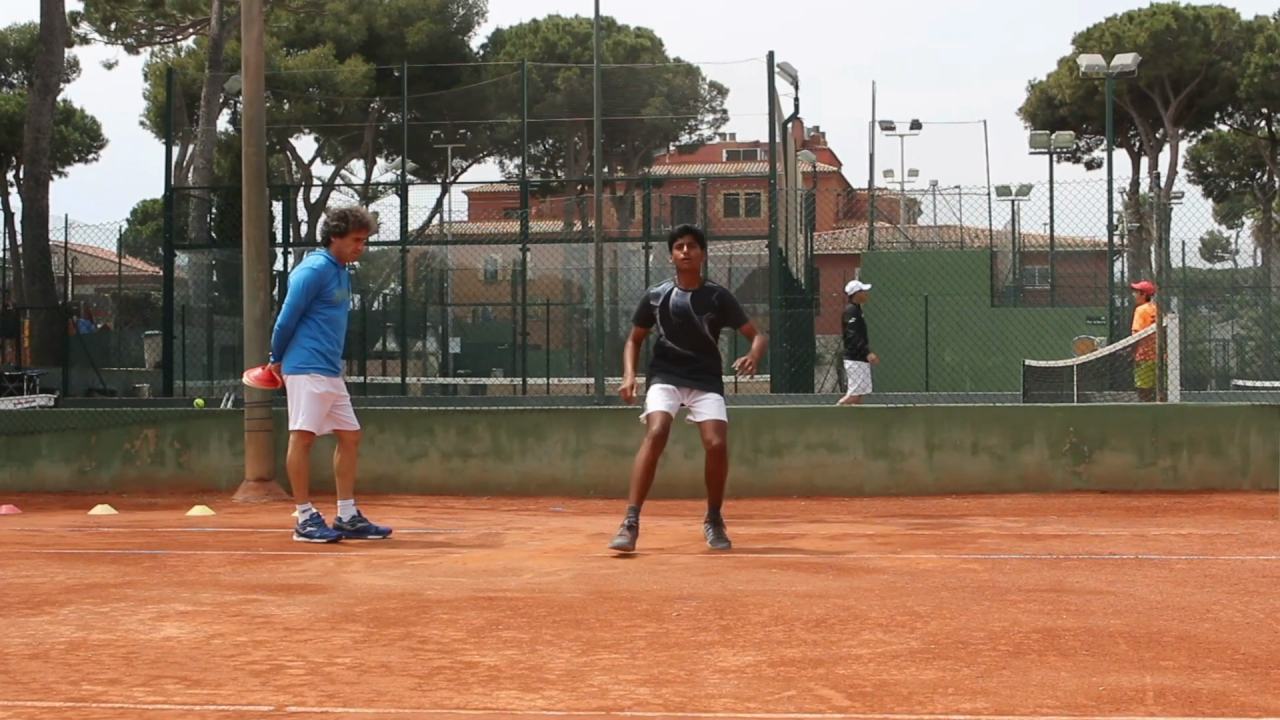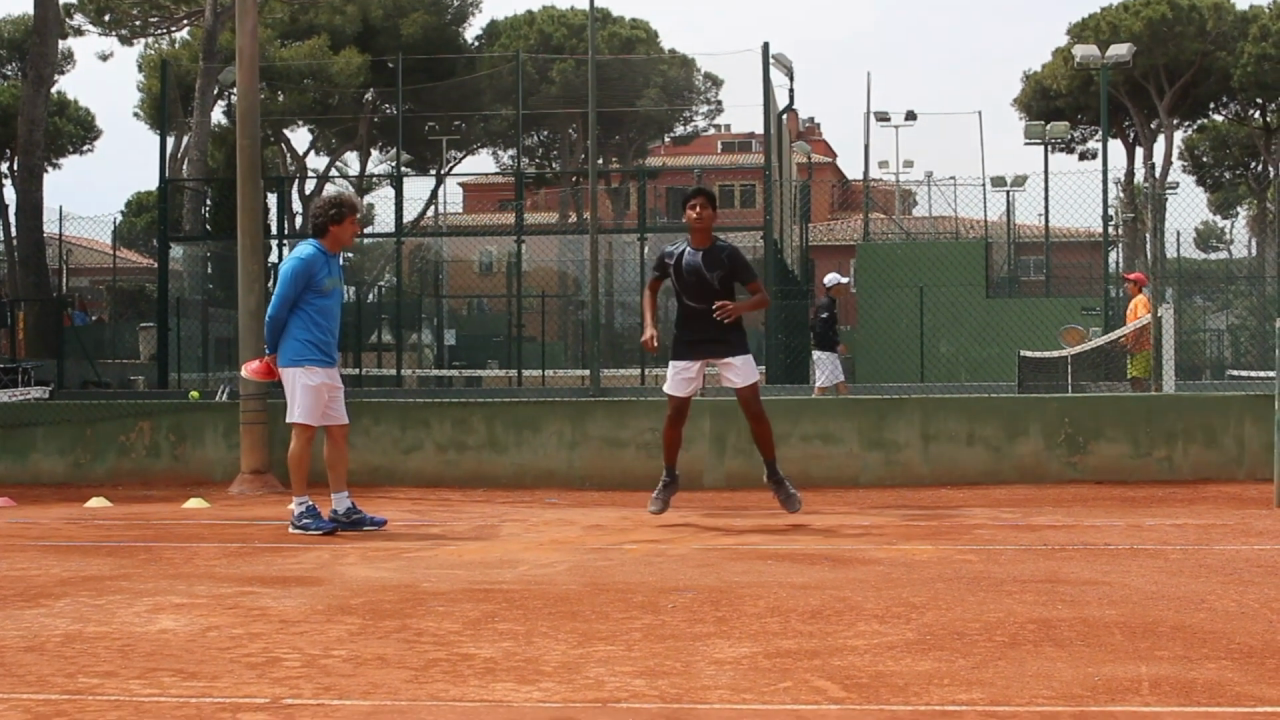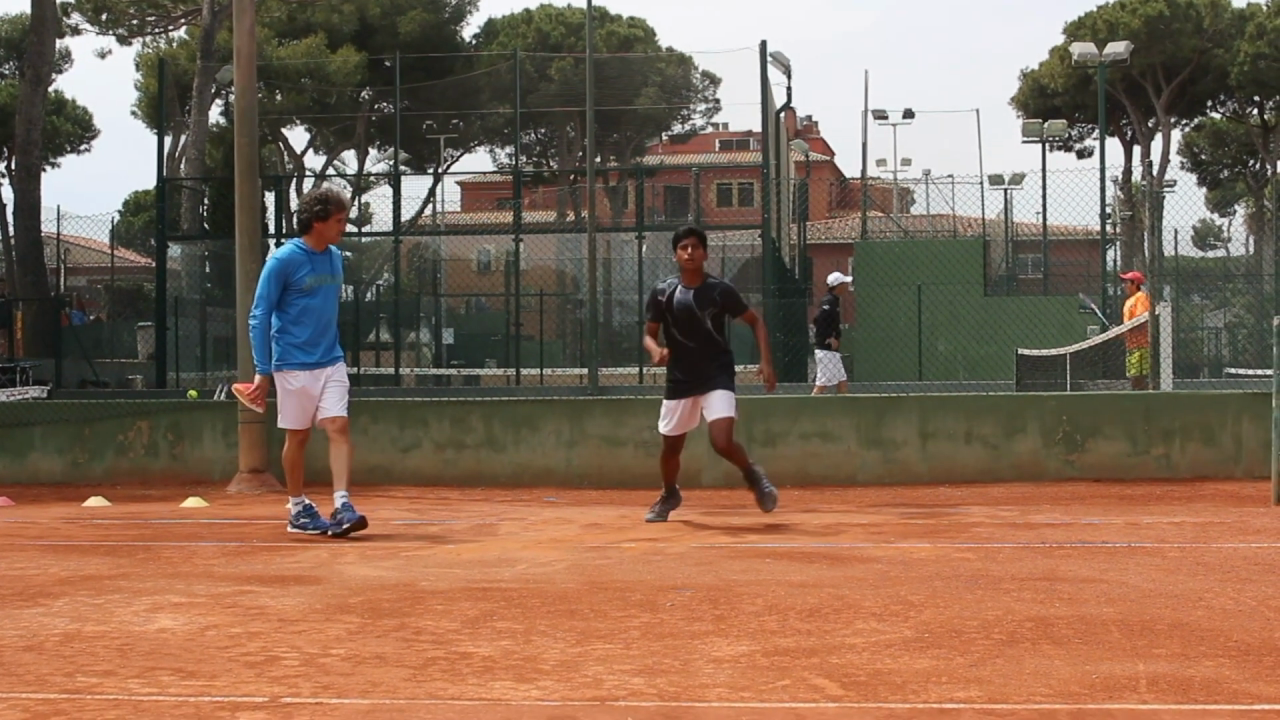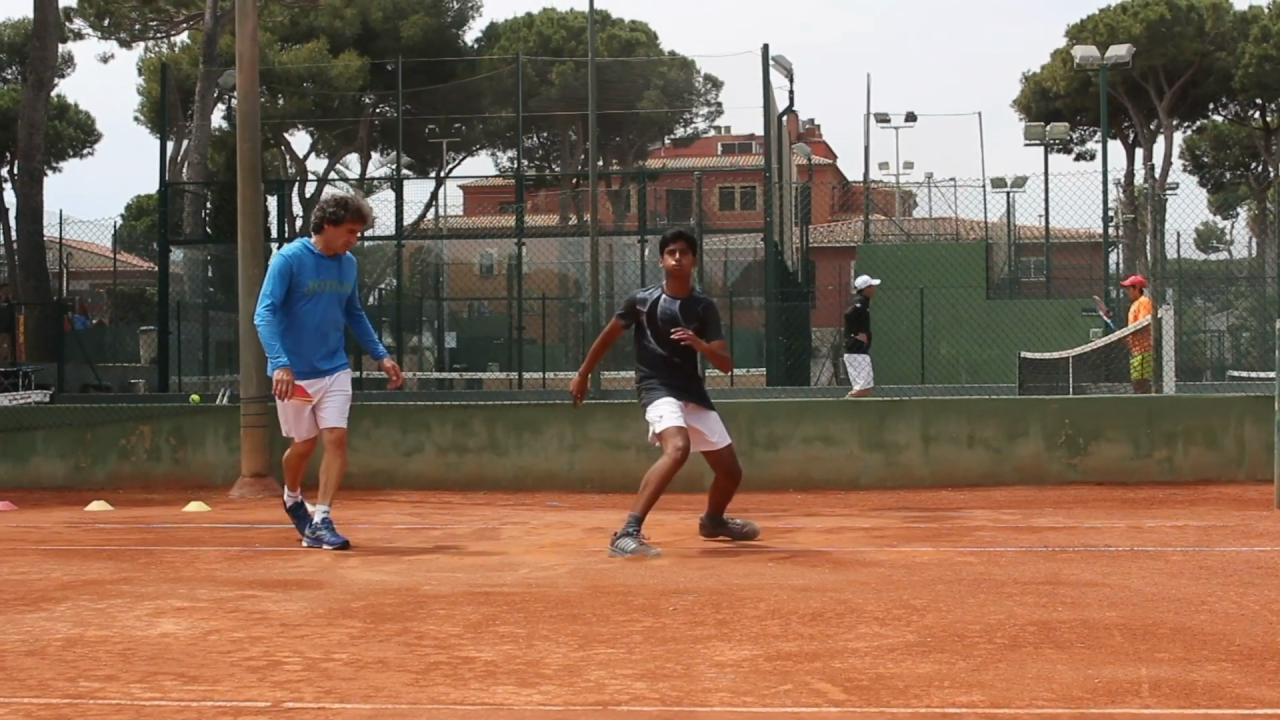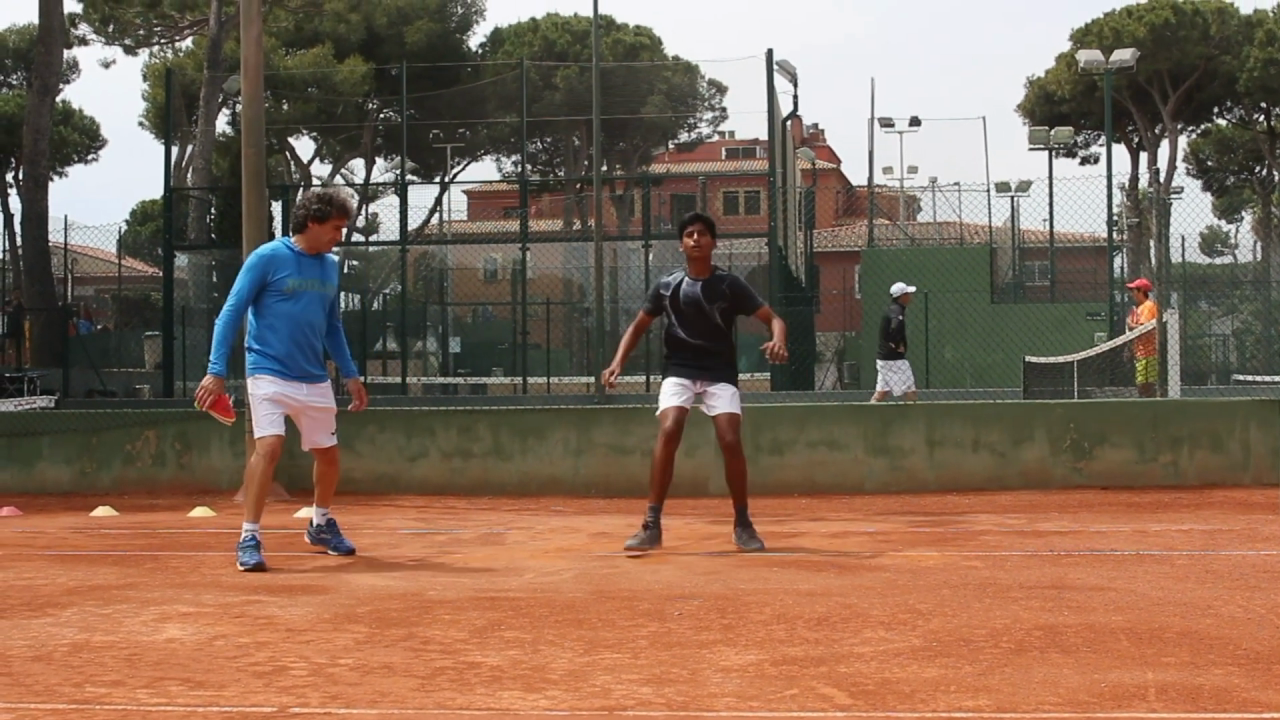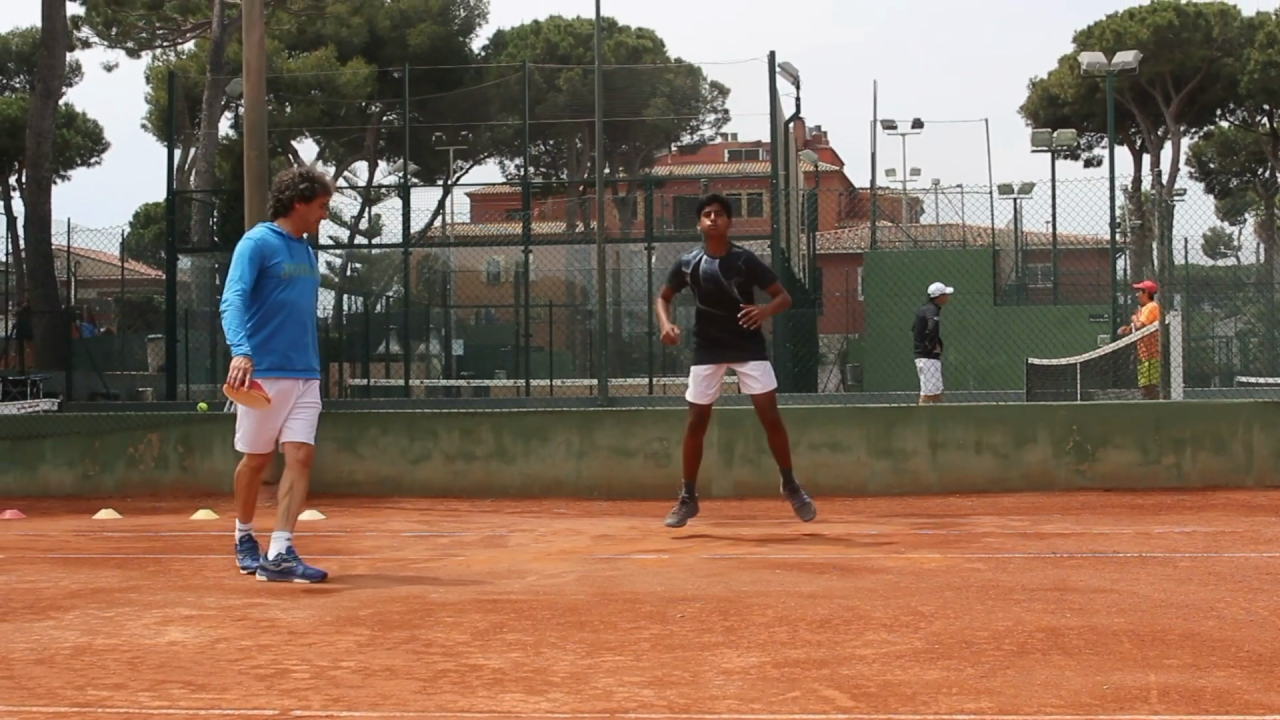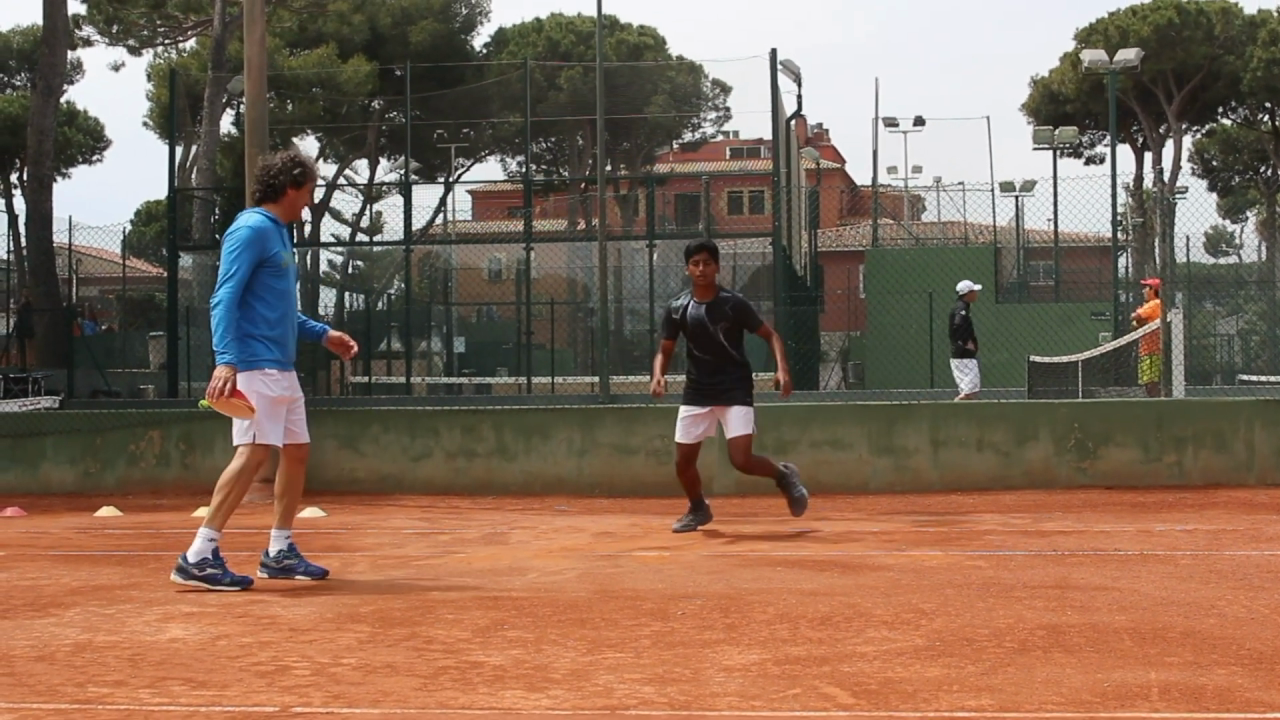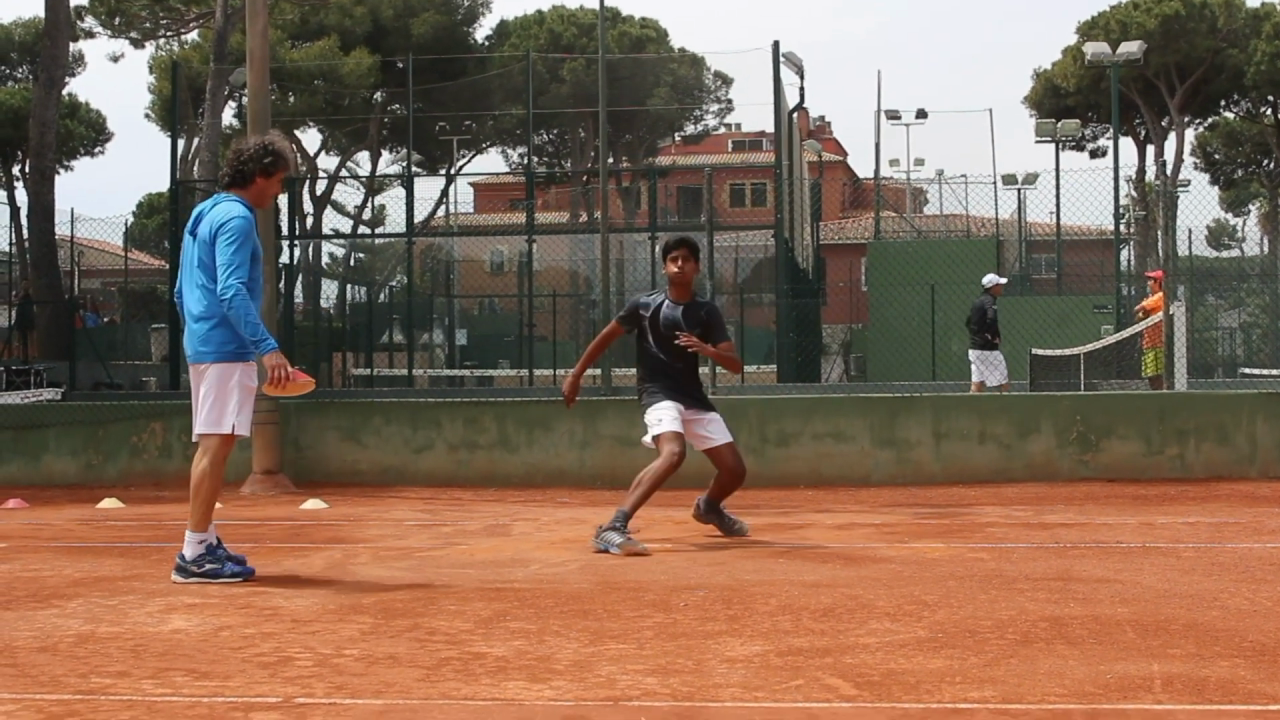
dt=0.5s
person 1, frame 1
left shoulder: (341, 270)
right shoulder: (314, 269)
right elbow: (286, 319)
right wrist: (277, 359)
left hip: (331, 371)
right hip: (308, 370)
left knee: (350, 436)
right knee: (302, 437)
left ankle: (348, 516)
right ankle: (305, 517)
person 1, frame 2
left shoulder: (332, 259)
right shoulder: (303, 259)
right elbow: (276, 312)
right wrist: (274, 352)
left hip: (328, 362)
right hip: (303, 362)
left knee: (338, 432)
right knee: (304, 431)
left ankle: (342, 509)
right ankle: (301, 511)
person 1, frame 3
left shoulder: (335, 257)
right shoulder: (283, 260)
right elbow: (259, 316)
right wrist: (262, 370)
left hip: (332, 362)
right hip: (294, 365)
left knee: (338, 428)
right knee: (298, 436)
left ankle: (342, 505)
right ankle: (298, 509)
person 1, frame 4
left shoulder: (349, 264)
right shoulder: (289, 259)
left elbow: (355, 314)
right elbow: (265, 314)
left wrist: (381, 355)
right wrist: (280, 363)
left hip: (335, 370)
right hip: (296, 373)
left knee: (337, 439)
right knee: (303, 445)
left ankle: (321, 522)
right ankle: (293, 498)
person 1, frame 5
left shoulder: (331, 267)
right shoulder: (266, 258)
right elbow: (231, 313)
left wrist: (351, 373)
right wrist: (217, 369)
left hip: (315, 379)
right hip: (269, 374)
left knee: (328, 455)
right knee: (268, 447)
left ankle: (322, 523)
right ankle: (249, 538)
person 1, frame 6
left shoulder: (307, 252)
right shoulder: (256, 243)
right elbow: (233, 300)
right wrist: (241, 351)
left hip: (305, 375)
right hip: (264, 374)
left knee: (300, 457)
right knee: (255, 458)
left ankle: (280, 553)
right ankle: (244, 534)
person 1, frame 7
left shoulder: (278, 233)
right shoulder: (251, 229)
right elbow: (224, 300)
left wrist: (323, 334)
right wrist: (224, 360)
left hip: (280, 366)
right hip: (255, 365)
left knee: (296, 453)
right knee: (253, 453)
left ankle: (280, 551)
right ankle: (199, 555)
person 1, frame 8
left shoulder: (205, 213)
right shoulder: (236, 218)
left elbow: (181, 292)
right elbow: (232, 292)
right wrist: (266, 346)
left hip: (201, 346)
right hip: (225, 349)
left knee: (213, 445)
right knee: (215, 445)
left ankle: (206, 542)
right ankle: (193, 554)
person 2, frame 1
left shoulder: (719, 296)
right shoulder: (655, 296)
left elbow: (758, 334)
right elbow: (635, 339)
left wrist: (752, 355)
right wrist: (629, 374)
left hip: (706, 379)
right hip: (666, 376)
left knee: (716, 444)
right knee: (656, 433)
left ankle: (714, 519)
right ankle: (631, 522)
person 2, frame 2
left shoulder: (729, 254)
right shoulder: (670, 255)
left elbow: (762, 296)
right elbow: (651, 289)
left wrist: (742, 308)
right wrist: (649, 326)
left hip: (729, 341)
right hip: (687, 344)
left knee: (754, 410)
right knee: (675, 415)
left ankle: (774, 476)
right ankle: (669, 479)
person 2, frame 3
left shoulder: (721, 290)
right shoulder: (661, 292)
left elbow: (755, 321)
right elbow: (648, 334)
left wrist: (765, 360)
right wrist: (656, 351)
left hip: (717, 376)
right hip: (679, 381)
left knee: (722, 443)
right knee: (670, 450)
left ankle: (753, 474)
right ankle: (670, 495)
person 2, frame 4
left shoulder: (706, 308)
right shoulder: (642, 300)
left elbow: (725, 364)
right elbow: (608, 335)
left wrist: (700, 346)
right wrist: (582, 375)
left hip: (694, 392)
right hip: (657, 387)
left knee: (731, 472)
right knee: (678, 447)
left ankle: (713, 520)
right ankle: (628, 532)
person 2, frame 5
left shoulder: (730, 284)
right shoulder: (667, 285)
left elbow: (773, 319)
right elbow: (639, 325)
left wrist: (778, 341)
right wrist: (617, 361)
left hip: (720, 372)
right hip: (680, 370)
left knee: (730, 441)
right knee: (669, 431)
left ankle: (743, 522)
right ankle: (652, 523)
person 2, frame 6
left shoulder: (746, 260)
right shoulder: (687, 263)
left elbow: (784, 298)
right elbow: (662, 297)
left wrist: (766, 310)
right wrist: (665, 323)
left hip: (748, 347)
right hip: (708, 350)
left knee: (770, 417)
right knee: (696, 423)
left ankle: (790, 485)
right ankle: (688, 497)
person 2, frame 7
left shoulder: (735, 304)
right shoulder: (676, 308)
left elbow: (771, 335)
right elbow: (664, 351)
left wrist: (782, 369)
right wrist: (657, 377)
left hip: (735, 389)
right hip: (697, 392)
left knee: (742, 460)
right knee: (684, 464)
left ankle: (783, 475)
right ankle: (699, 508)
person 2, frame 8
left shoulder: (709, 313)
right shoulder: (645, 305)
left elbow: (736, 364)
right elbow: (607, 336)
left wrist: (708, 350)
right wrist: (576, 375)
left hip: (694, 397)
right hip: (657, 392)
left knee: (735, 471)
right knee: (673, 455)
left ankle: (709, 507)
right ankle: (613, 528)
